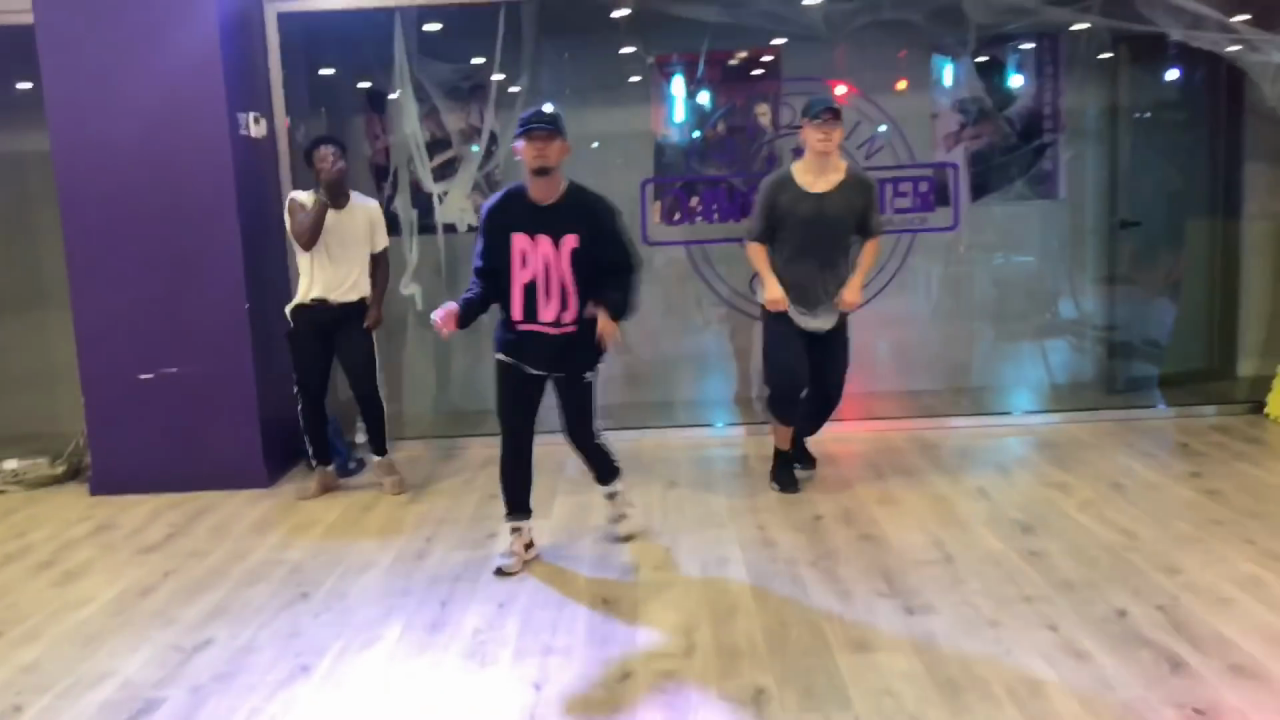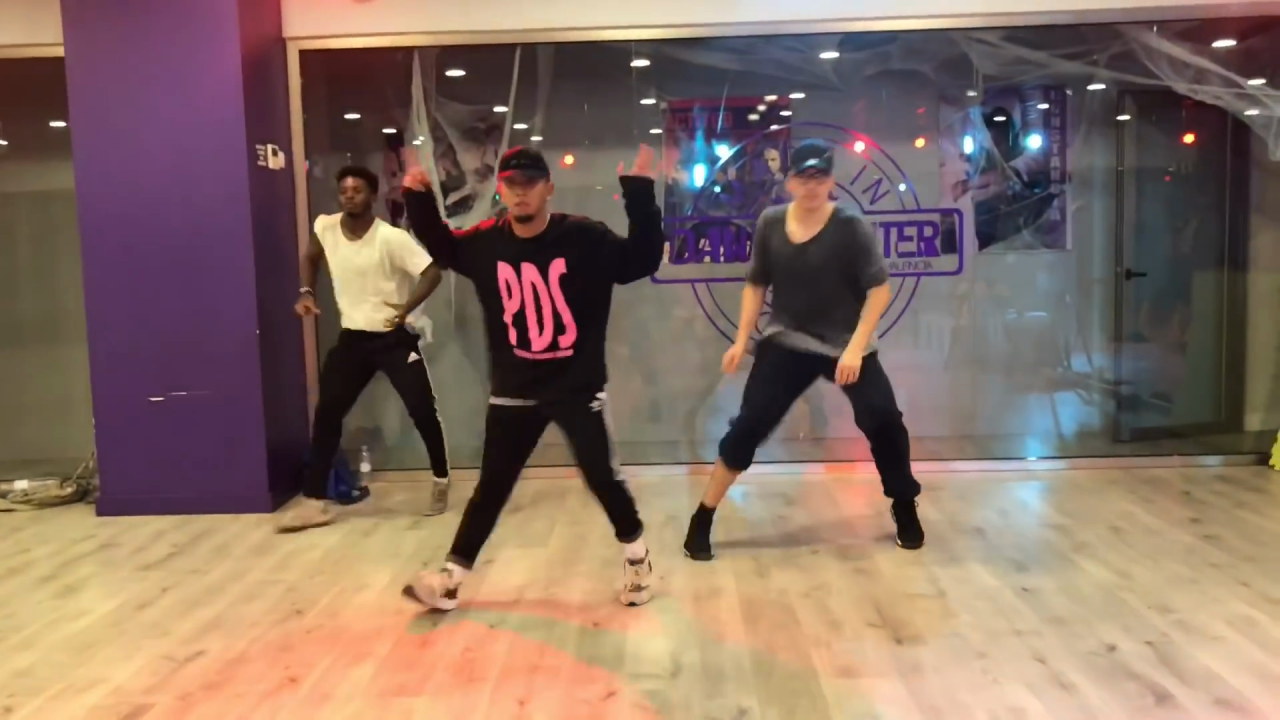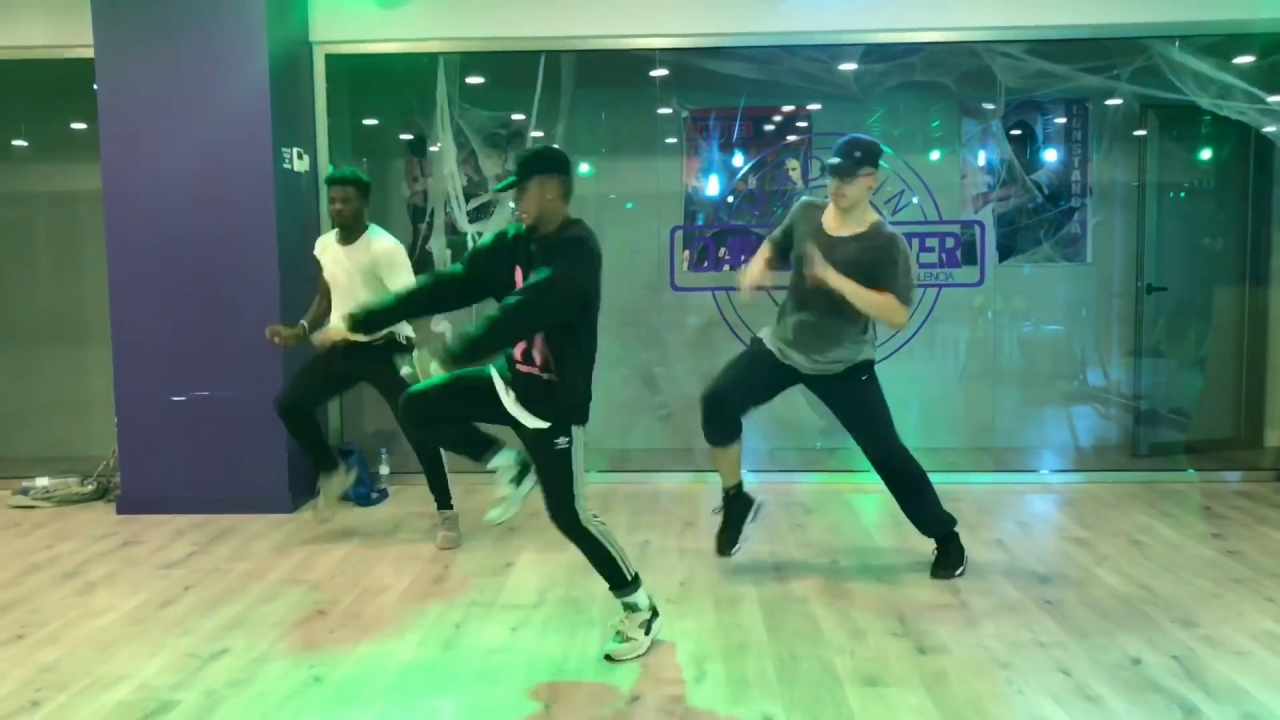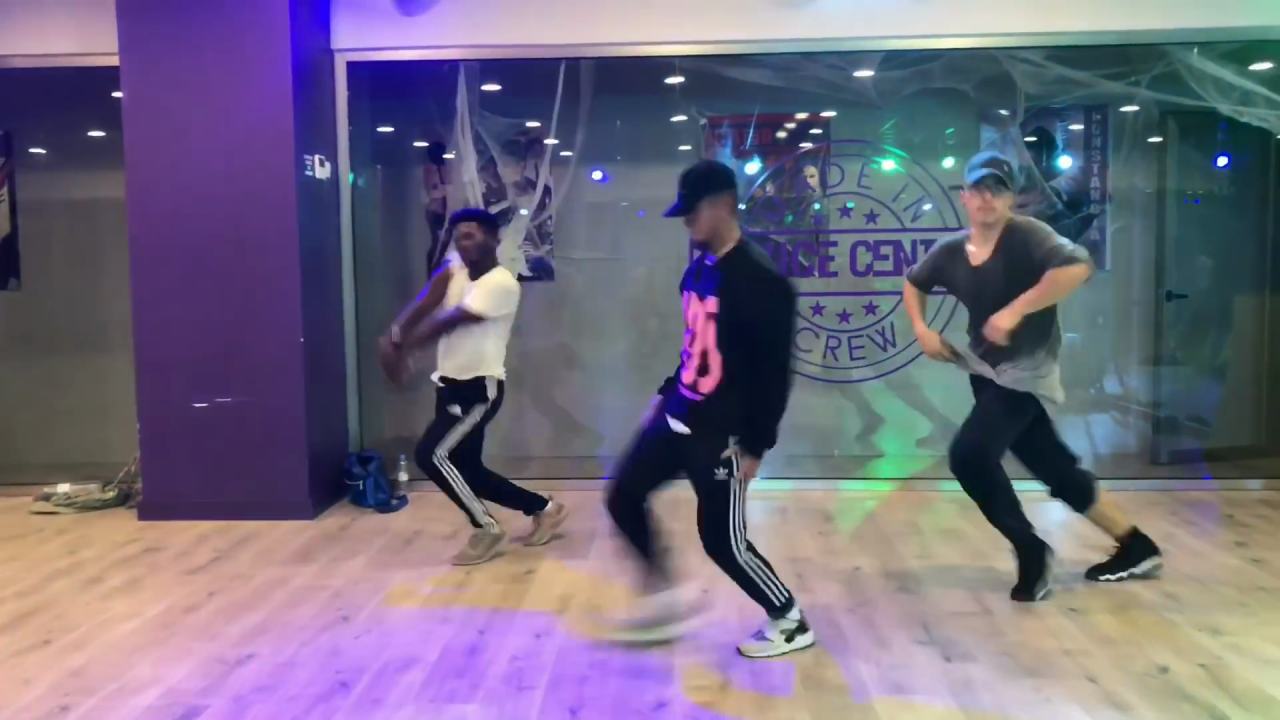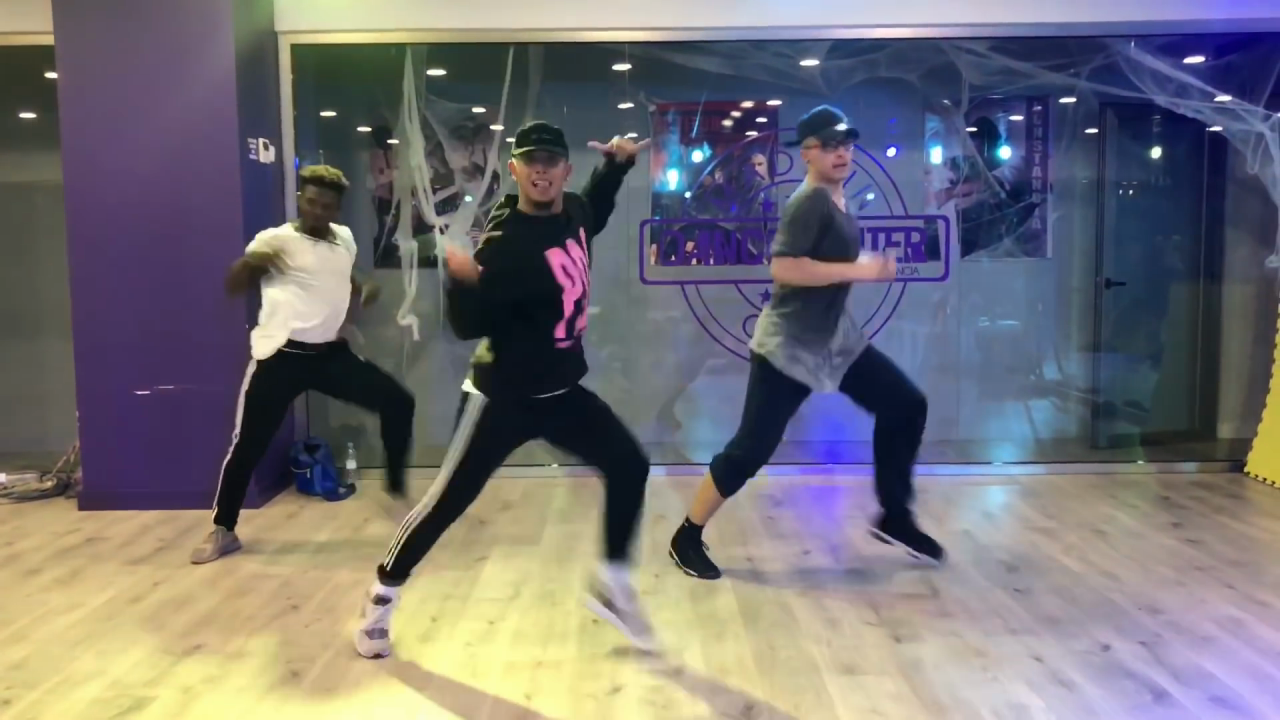
dt=1s
person 1, frame 1
left shoulder: (592, 208)
right shoulder: (499, 211)
left elbow: (621, 268)
right elbow: (486, 278)
left wrist: (611, 309)
right wrist: (460, 310)
left hip: (574, 346)
right hip: (517, 346)
left knee: (581, 433)
right knee: (515, 439)
left ankle: (613, 491)
right ankle: (520, 535)
person 1, frame 2
left shoulder: (582, 238)
right shoulder: (486, 241)
left elbow: (640, 262)
right elbow: (440, 243)
left wrist: (639, 191)
right wrist: (420, 196)
left hip: (576, 384)
right hip: (513, 388)
left knee: (600, 477)
right knee: (493, 483)
left ankle: (636, 558)
right ankle: (449, 579)
person 1, frame 3
left shoulder: (577, 250)
right shoulder: (514, 243)
left elbow: (528, 313)
right elbow: (450, 284)
left wrist: (459, 353)
right wrist: (360, 321)
left hip: (553, 404)
right hip: (506, 382)
left knee: (568, 514)
right knee: (417, 406)
left ankle: (638, 608)
person 1, frame 4
left shoulder: (759, 280)
right shoulder: (698, 269)
left elbow: (773, 369)
left wrist: (751, 443)
right wrist: (669, 392)
left hip: (720, 429)
right hip: (679, 411)
left knee: (721, 541)
right knee: (623, 499)
left ankle: (789, 621)
right ankle: (664, 599)
person 1, frame 5
left shoulder: (570, 213)
right shoulder: (506, 241)
right elbow: (467, 324)
left wrist: (614, 165)
right wrist: (462, 280)
left hip: (564, 389)
right hip: (505, 396)
left knee: (630, 466)
right knee: (447, 502)
left ankle: (613, 582)
right ankle: (381, 596)
person 2, frame 1
left shoulder: (860, 185)
right shoulder: (778, 185)
left elbow: (870, 236)
right elbow: (755, 240)
left wrist: (857, 282)
right wrist: (768, 282)
left hip: (832, 304)
right hip: (785, 305)
left knee: (827, 392)
right knee: (785, 382)
left ankle: (797, 440)
right ankle: (783, 458)
person 2, frame 2
left shoulder: (849, 227)
right shoulder: (769, 223)
left elbow: (880, 287)
right elbow: (756, 283)
left wrist: (857, 345)
right wrist: (740, 340)
left hip: (845, 345)
right hip: (786, 341)
left knee: (884, 419)
right knee: (749, 427)
left ankle: (904, 506)
right ankle: (703, 518)
person 2, frame 3
left shoulder: (886, 243)
right shoulder: (805, 212)
left elbow: (897, 315)
right elbow: (771, 250)
left wrist: (837, 281)
right wrist: (755, 272)
left hip: (845, 361)
right hip: (783, 345)
left knee: (887, 452)
right knee: (718, 401)
left ankle: (946, 537)
right ankle: (735, 499)
person 2, frame 4
left shoulder: (1025, 234)
right shoulder: (949, 251)
left elbow: (1077, 265)
right elbow: (913, 284)
left wrist: (1014, 311)
right wrist: (922, 329)
left hip: (1023, 375)
right hip: (991, 373)
left knee: (967, 455)
right knee: (1059, 471)
left ankle: (1031, 549)
right ankle: (1135, 548)
person 2, frame 5
left shoulder: (841, 202)
right shoulder: (809, 202)
right elbow: (783, 269)
left wrist: (867, 268)
right wrist: (853, 271)
left hip: (837, 342)
right hip: (787, 348)
left knee: (907, 407)
right knee: (749, 450)
left ankle: (895, 517)
right ankle: (687, 538)
person 3, frame 1
left shoulder: (368, 207)
right shoulder: (299, 202)
left elbow: (379, 259)
right elbow: (305, 240)
left wrist: (376, 304)
right wrist: (324, 195)
left hip: (354, 310)
right hip: (310, 311)
left knee: (365, 388)
right knee: (310, 394)
left ankle: (384, 461)
right ankle: (323, 470)
person 3, frame 2
left shoulder: (391, 237)
right shoulder: (325, 227)
left elbow: (432, 271)
right elbow: (310, 258)
left wrist: (408, 306)
right wrist: (306, 291)
left hip: (394, 336)
right hip: (353, 337)
left knee: (423, 409)
right knee: (327, 413)
left ankle: (441, 482)
right ankle: (315, 501)
person 3, frame 3
left shoulder: (385, 246)
right shoulder: (324, 245)
right wrist: (301, 329)
left hip: (385, 344)
right hip: (345, 346)
left knee: (417, 426)
right knee: (290, 404)
left ankle: (447, 512)
right ankle: (334, 472)
person 3, frame 4
left shoulder: (502, 285)
right shoulder: (457, 266)
left elbow: (448, 323)
right elbow: (428, 300)
left wrist: (403, 346)
right wrist: (396, 332)
left hip: (479, 387)
right hip: (451, 384)
left knee: (433, 453)
right knee: (467, 469)
left ankle: (487, 529)
right ankle: (545, 509)
person 3, frame 5
left shoulder: (343, 238)
right shoulder: (273, 240)
right elbow: (235, 284)
left wrist: (362, 293)
right wrist: (259, 262)
left hip: (329, 352)
right hip: (280, 356)
left knee: (398, 403)
right knee: (247, 444)
left ankle: (395, 493)
right ankle: (223, 531)
